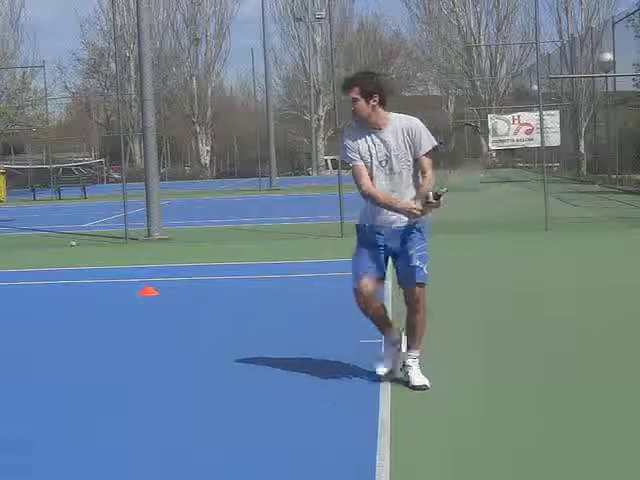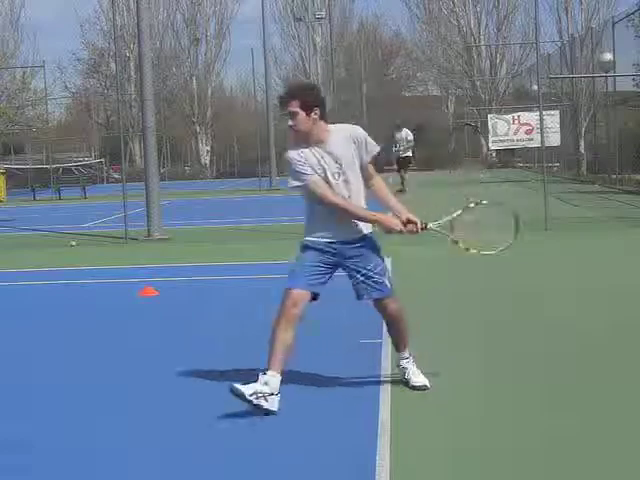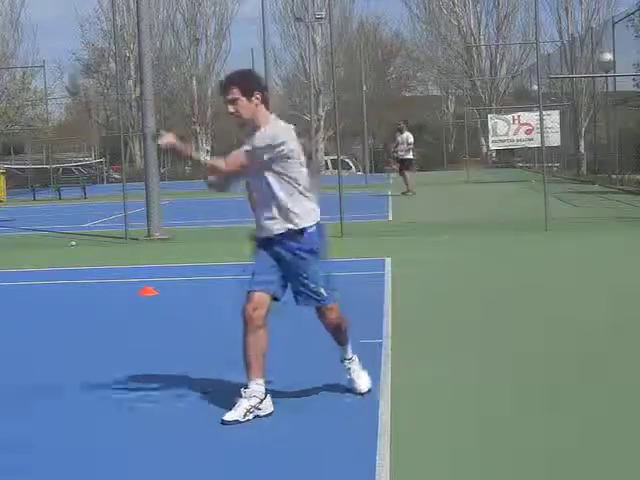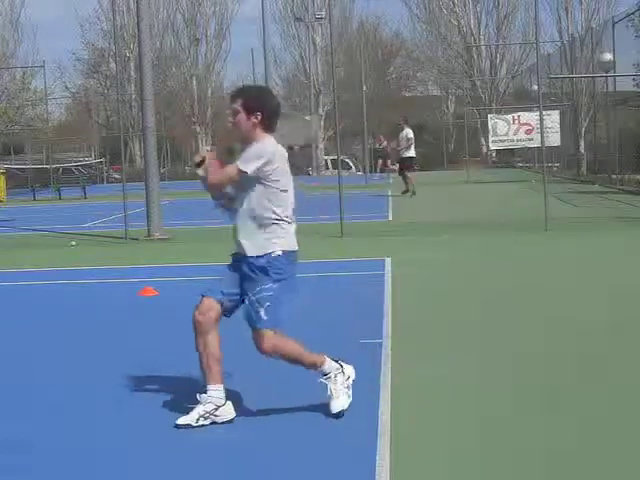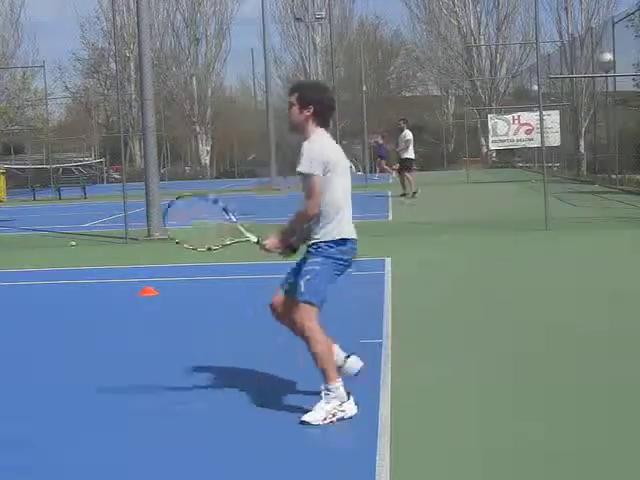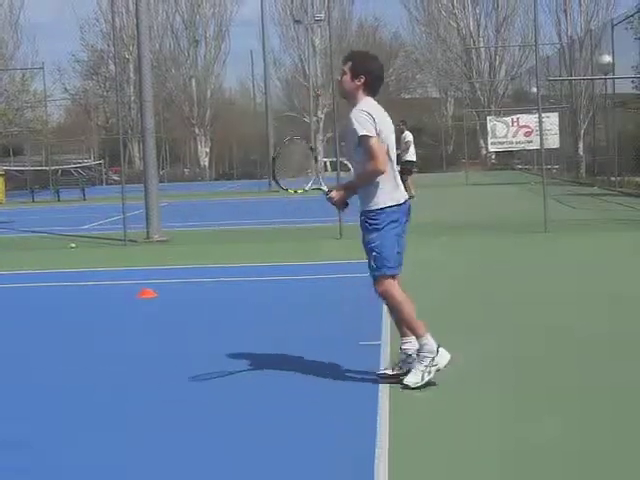
dt=0.3s
person 1, frame 1
left shoulder: (411, 126)
right shoulder: (351, 137)
left elbow: (427, 172)
right elbow: (365, 188)
left wrist: (425, 196)
right wrist: (401, 206)
left hip: (409, 227)
right hip: (372, 227)
left knee: (416, 293)
right knee: (364, 293)
left ankle: (411, 362)
right ankle: (391, 340)
person 1, frame 2
left shoulder: (353, 136)
right shoulder: (295, 156)
left elbow: (372, 179)
right elbow: (333, 201)
left wrist: (401, 212)
right wrist: (383, 220)
left hip: (358, 240)
right hip: (318, 244)
left knee: (391, 308)
right knee: (293, 305)
left ankle: (406, 363)
right ankle: (267, 386)
person 1, frame 3
left shoulder: (277, 133)
right shoulder: (252, 136)
left elbow: (226, 168)
right elbow: (221, 177)
left wrist: (181, 148)
left hip: (301, 234)
right hip: (270, 238)
left knee: (329, 312)
right knee: (254, 310)
left ankle: (348, 359)
right ankle: (256, 394)
person 1, frame 4
left shoulder: (265, 151)
right shoulder: (254, 153)
left elbow: (214, 181)
right elbow: (232, 199)
left wrist: (210, 158)
right wrist: (213, 166)
left hip: (271, 259)
right hip: (247, 257)
left knee: (267, 342)
right knee: (204, 316)
left ankle: (335, 371)
right ankle: (216, 400)
person 1, frame 5
left shoulder: (313, 147)
right shoulder: (326, 146)
left elbow: (312, 208)
left wrist: (281, 238)
right wrist: (292, 239)
left hip: (332, 245)
right hip: (326, 244)
left knee: (304, 317)
right knee: (280, 305)
left ankle: (337, 397)
right ankle: (338, 358)
person 1, frame 6
left shoulder: (360, 113)
right shoulder: (376, 112)
left elbow: (377, 164)
left wrist: (344, 189)
right wrist: (349, 188)
left hip: (383, 210)
right hip: (390, 206)
left knee: (386, 285)
right knee: (386, 283)
left ankle: (430, 350)
right ankle: (410, 349)
